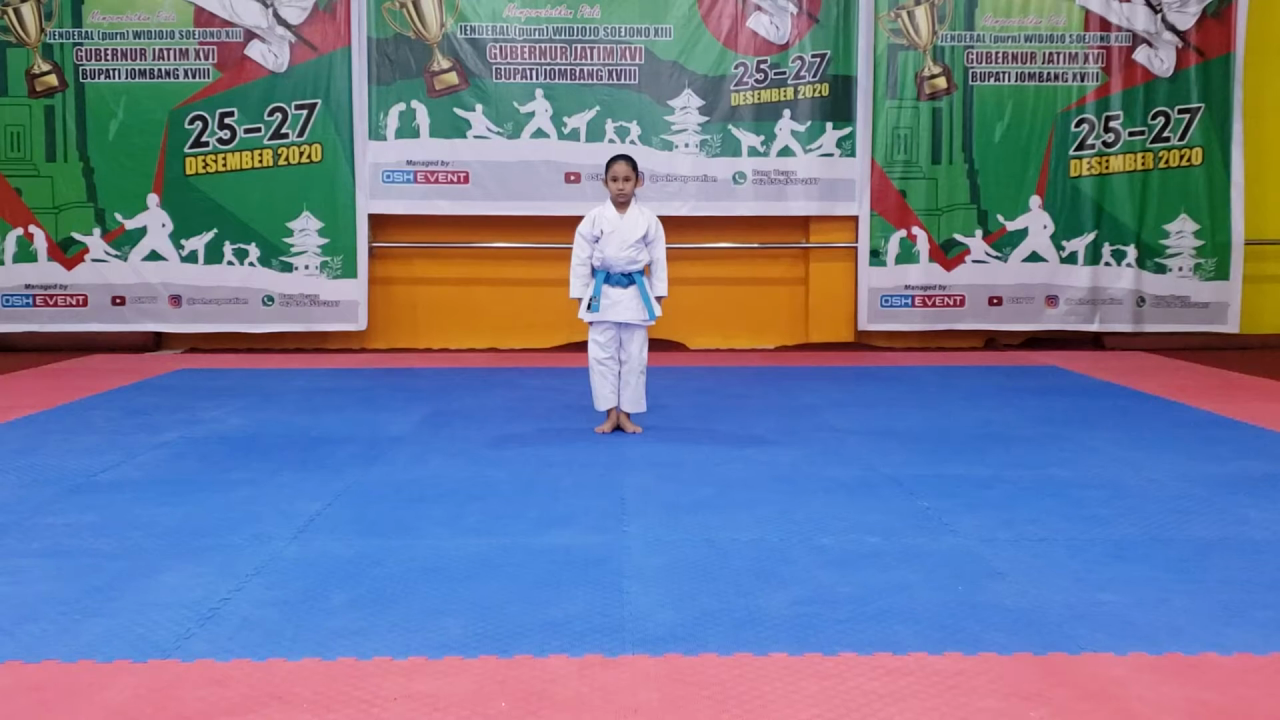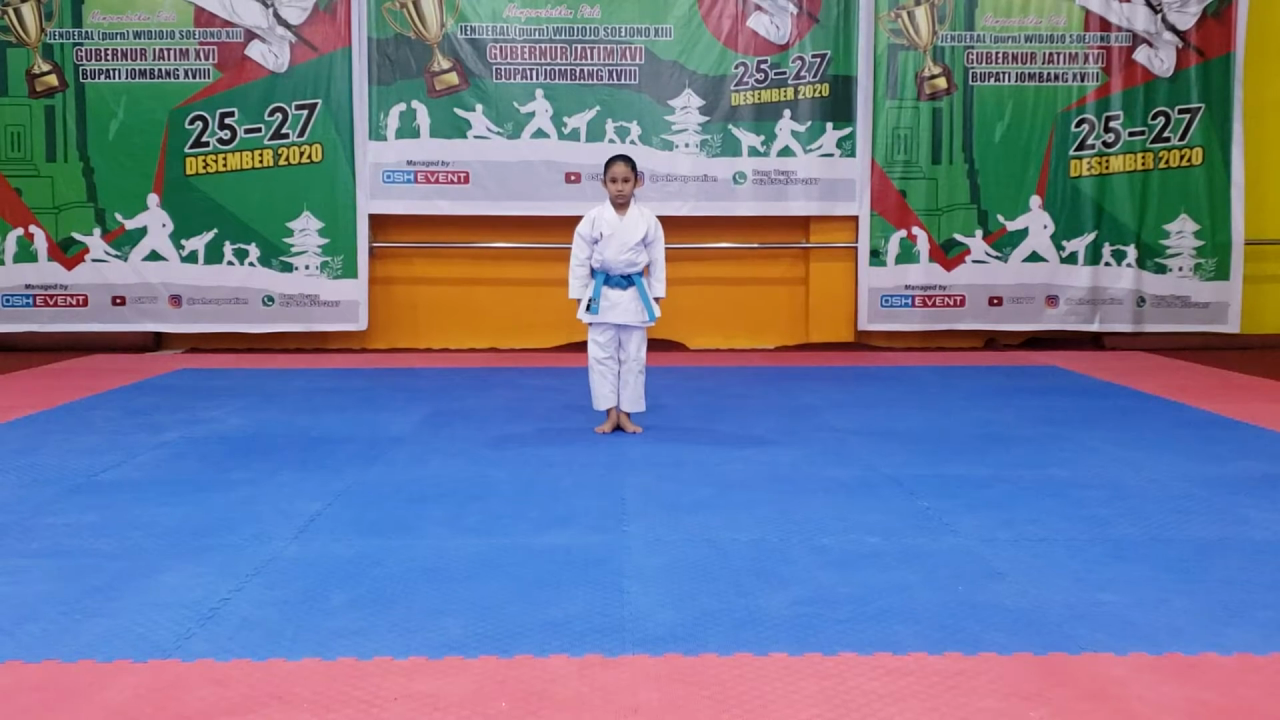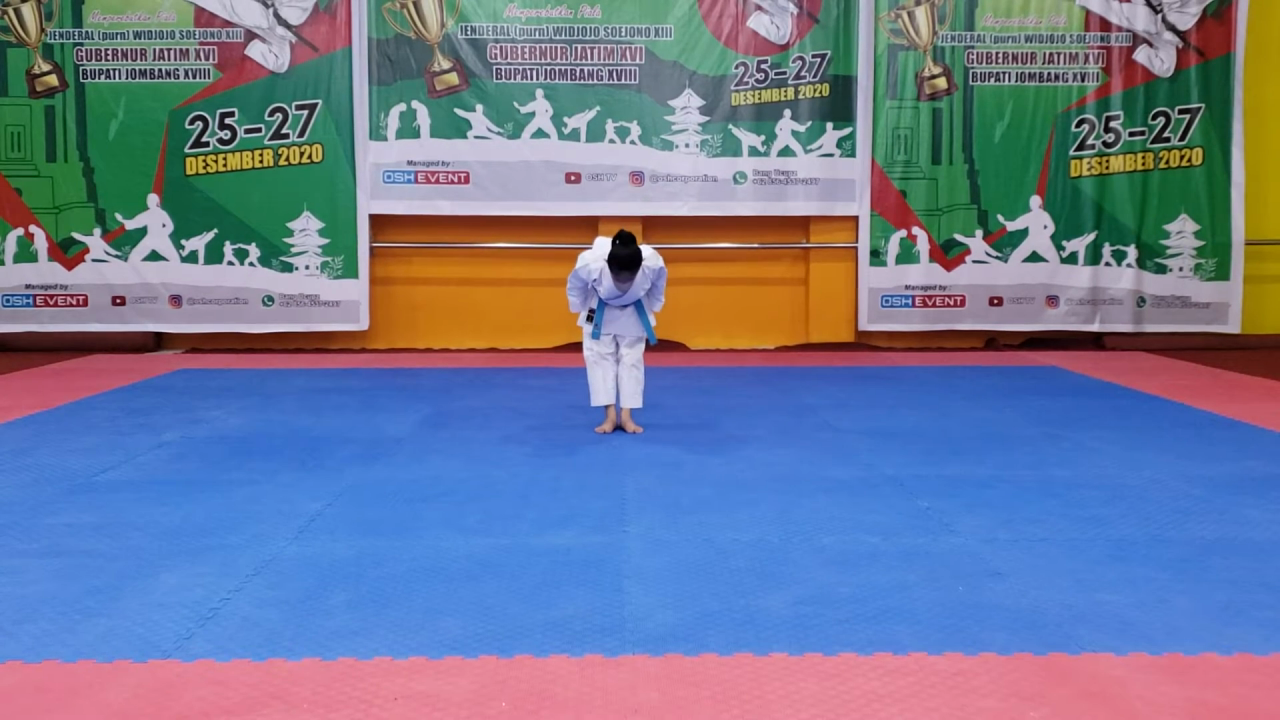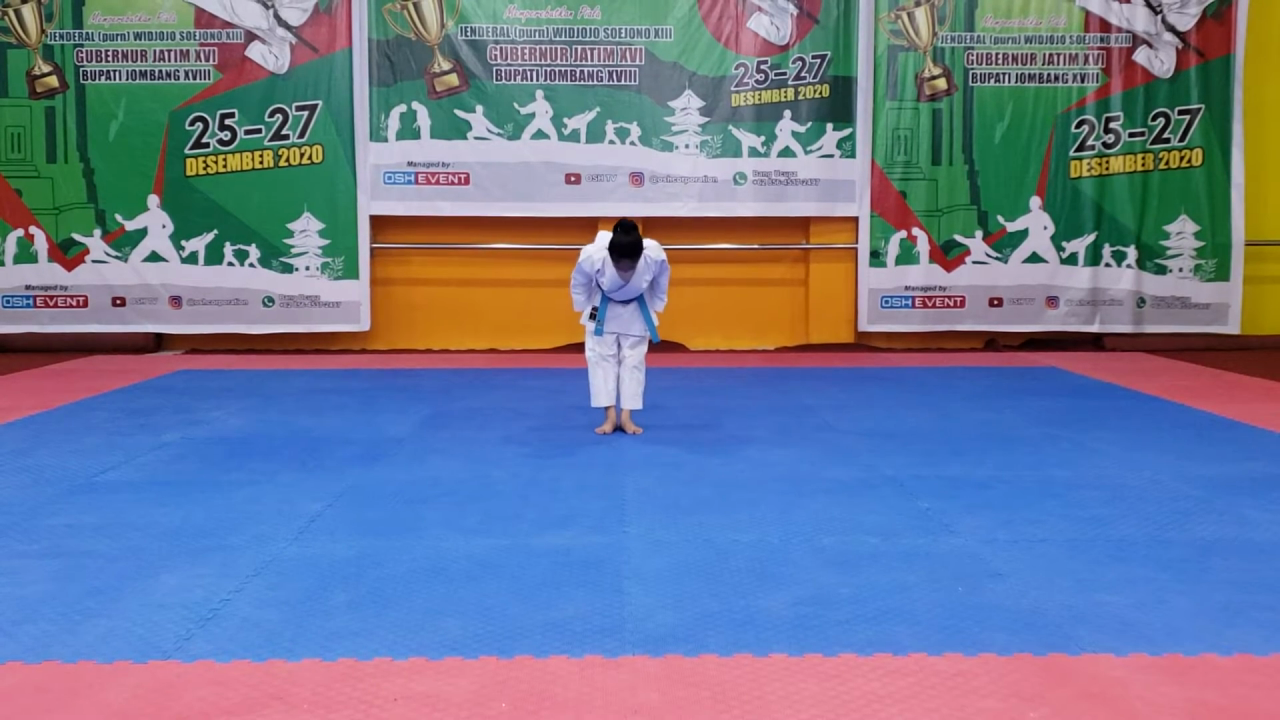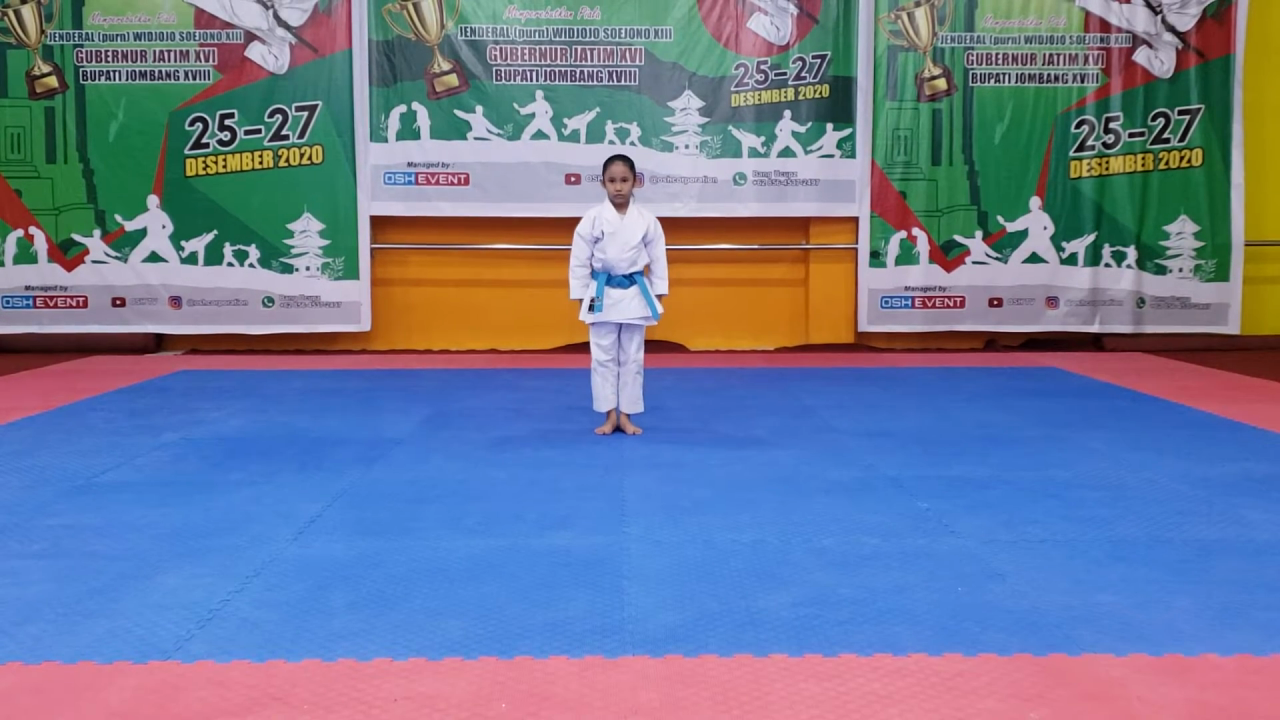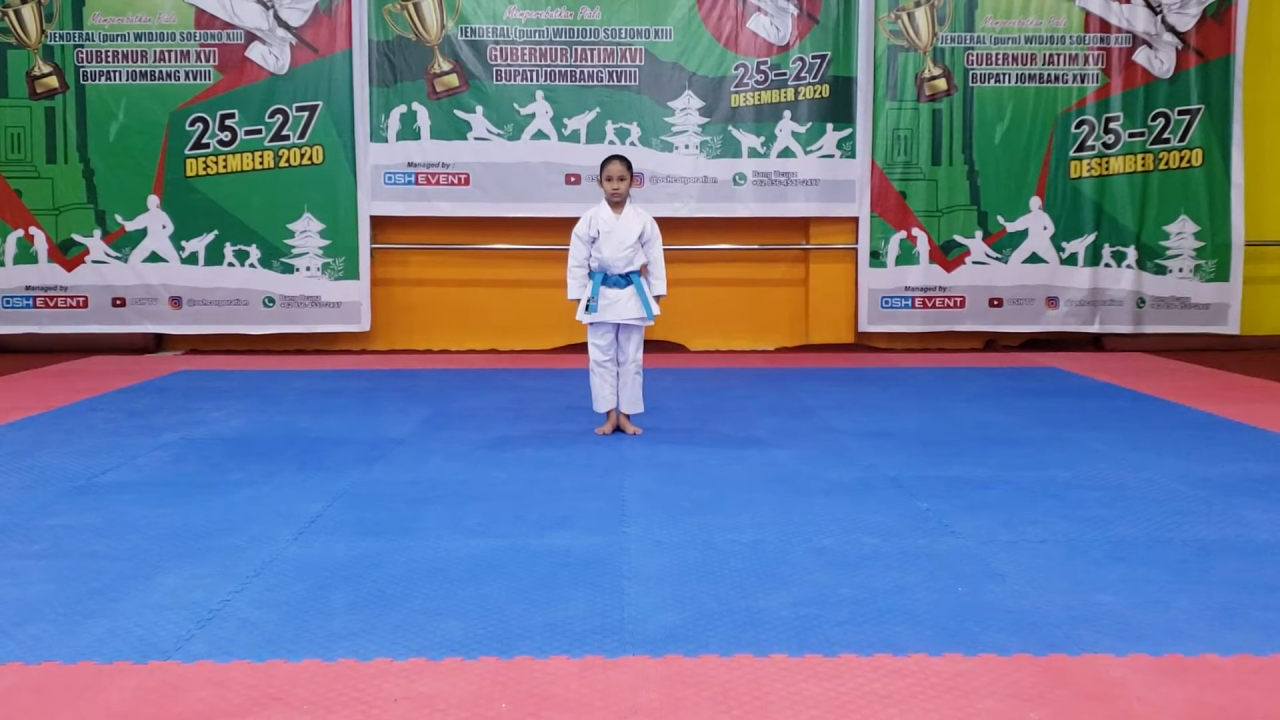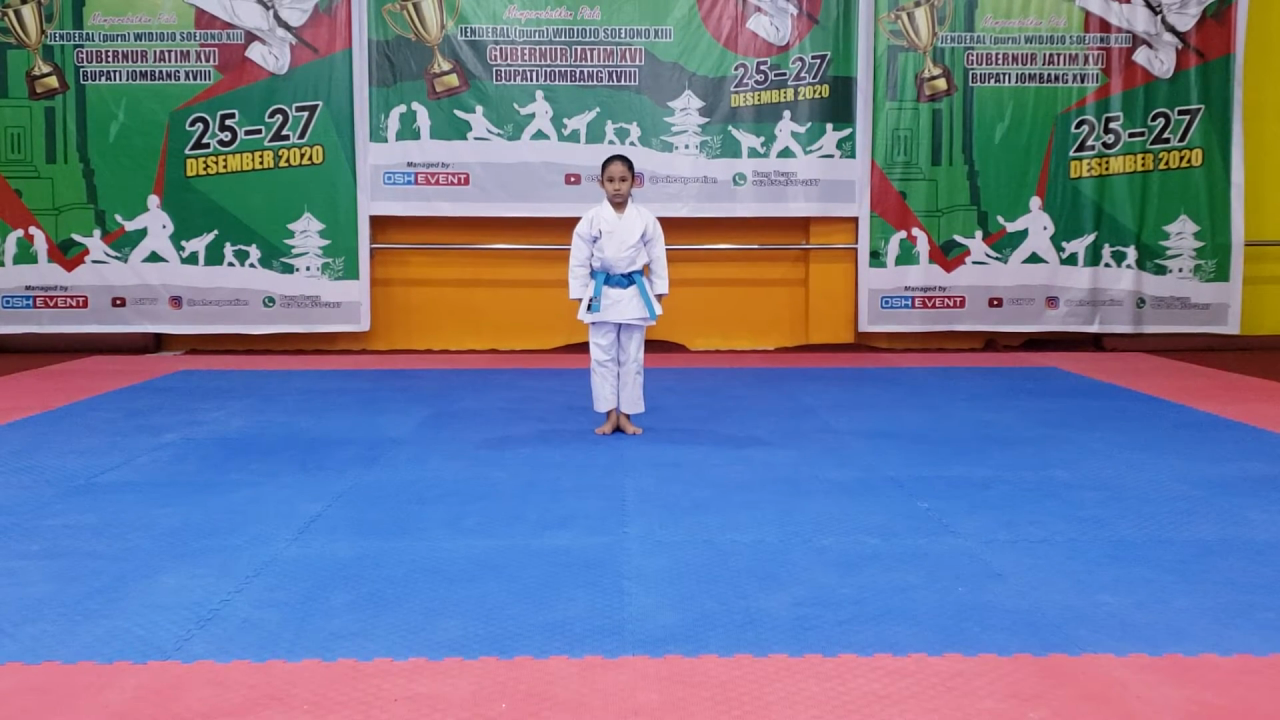
dt=0.7s
person 1, frame 1
left shoulder: (648, 220)
right shoulder: (594, 219)
left elbow: (658, 261)
right elbow: (581, 261)
left wrist: (657, 300)
right wrist: (582, 300)
left hip: (636, 295)
right hip: (603, 294)
left knee: (634, 357)
right knee: (602, 355)
left ankle: (626, 414)
right ankle: (610, 414)
person 1, frame 2
left shoulder: (648, 220)
right shoulder: (592, 219)
left elbow: (657, 261)
right elbow: (579, 262)
left wrist: (655, 300)
right wrist: (582, 301)
left hip: (635, 295)
right hip: (601, 295)
left knee: (633, 357)
right knee: (601, 356)
left ankle: (626, 414)
right ankle: (610, 414)
person 1, frame 3
left shoulder: (653, 264)
right shoulder: (590, 264)
left elbow: (657, 289)
right elbow: (575, 286)
left wrist: (649, 311)
right wrist: (585, 311)
left hip: (634, 312)
right hip: (600, 312)
left knee: (631, 358)
right knee: (600, 357)
left ankle: (626, 415)
right ankle: (610, 415)
person 1, frame 4
left shoulder: (655, 256)
right shoulder: (592, 257)
left elbow: (661, 285)
right elbow: (579, 284)
left wrist: (652, 309)
right wrist: (588, 310)
left hip: (637, 310)
right hip: (603, 309)
left knee: (633, 359)
right knee: (601, 357)
left ankle: (626, 415)
right ankle: (610, 415)
person 1, frame 5
left shoulder: (647, 221)
right shoulder: (592, 219)
left elbow: (658, 260)
right elbow: (579, 261)
left wrist: (657, 298)
right wrist: (583, 300)
left hip: (635, 295)
right hip: (602, 295)
left knee: (632, 358)
right knee: (604, 357)
left ankle: (626, 415)
right ankle: (610, 416)
person 1, frame 6
left shoulder: (644, 221)
right shoulder: (589, 220)
left elbow: (655, 260)
right elbow: (578, 262)
left wrist: (655, 298)
right wrist: (580, 299)
left hip: (633, 295)
right hip: (600, 296)
left knee: (631, 358)
right knee: (602, 357)
left ankle: (626, 415)
right ankle: (610, 415)
person 1, frame 7
left shoulder: (646, 220)
right shoulder: (591, 220)
left elbow: (657, 259)
right elbow: (579, 262)
left wrist: (657, 296)
right wrist: (582, 298)
left hip: (635, 295)
right hip: (602, 295)
left knee: (632, 358)
right knee: (603, 357)
left ankle: (626, 415)
right ankle: (610, 415)
